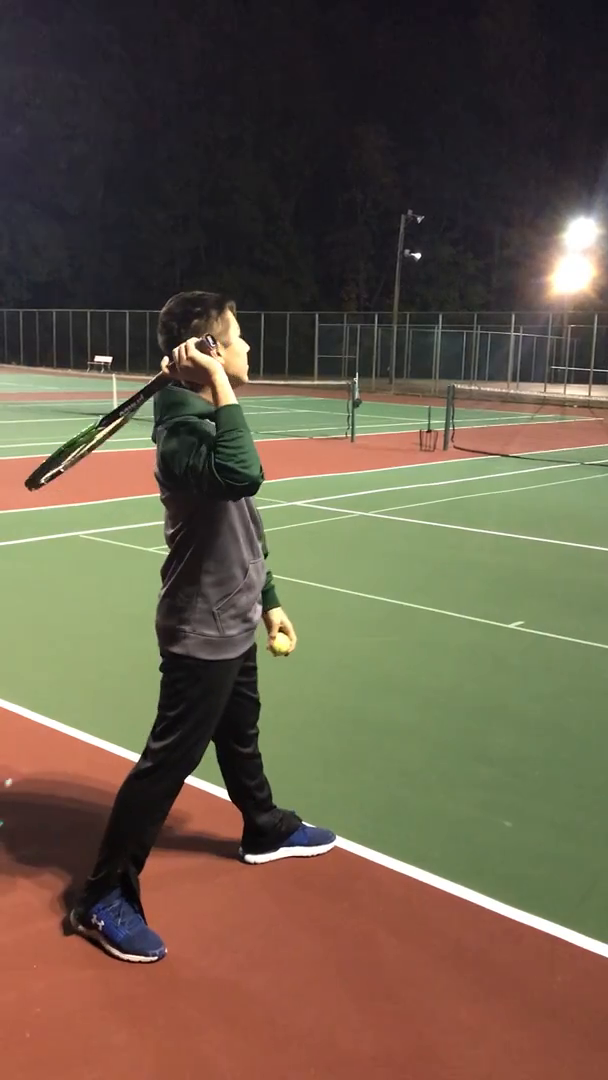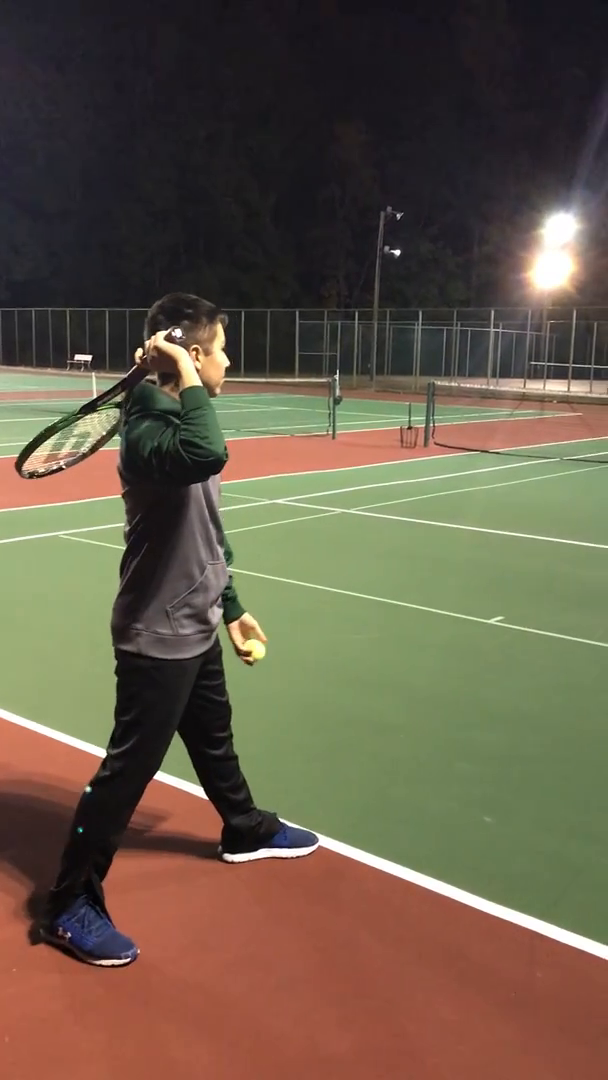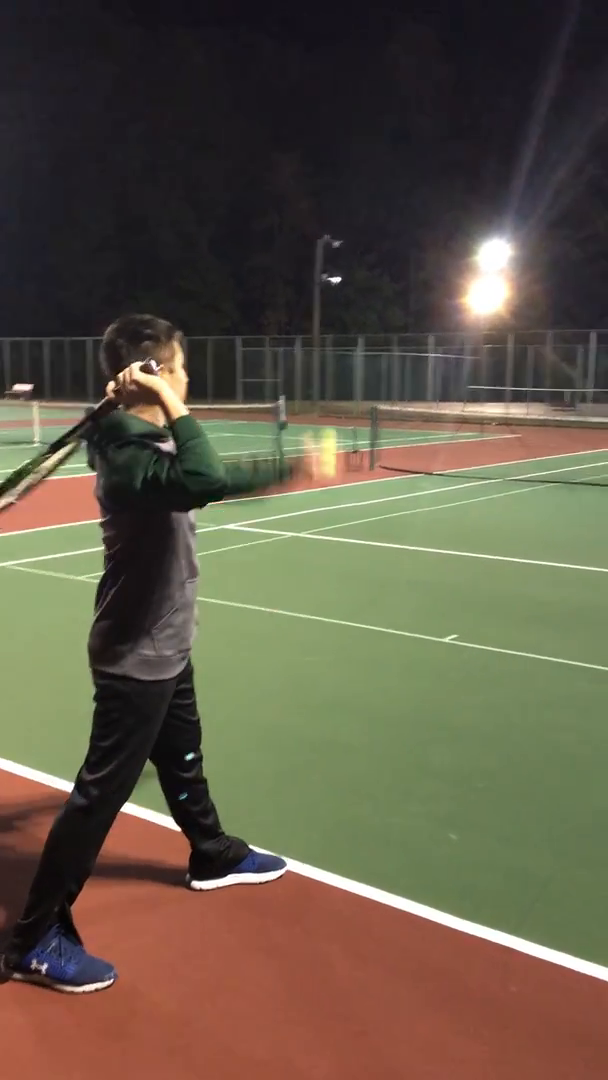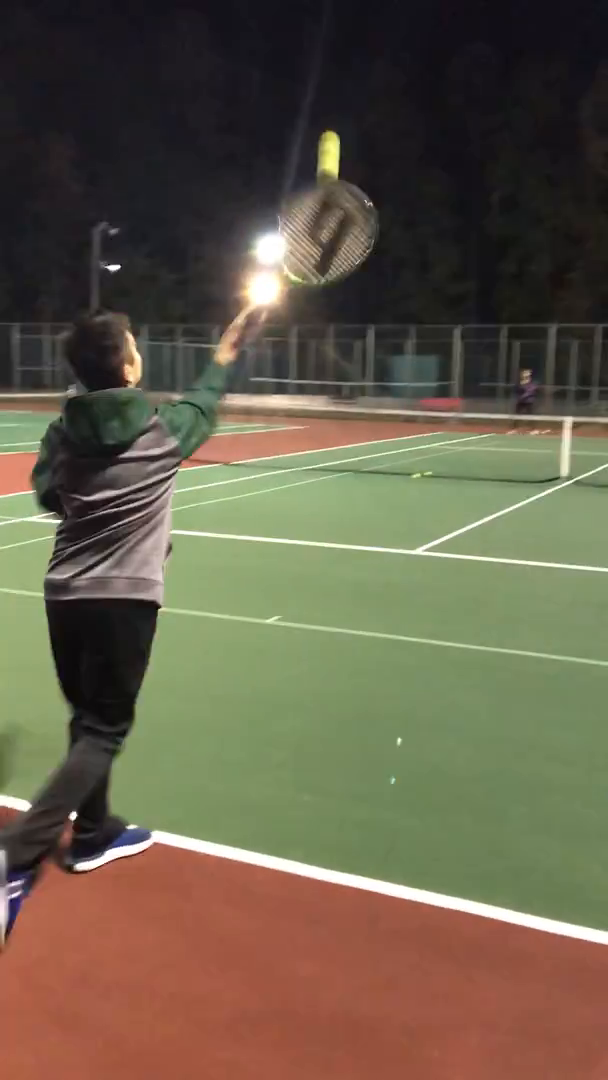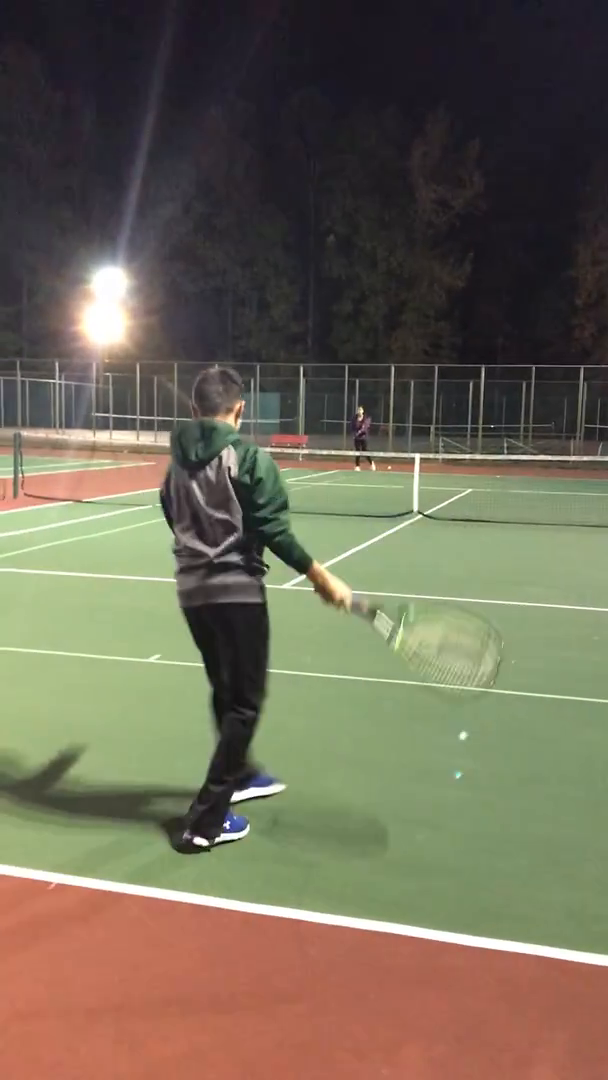
dt=1s
person 1, frame 1
left shoulder: (209, 419)
right shoulder: (184, 432)
right elbow: (244, 476)
left wrist: (267, 598)
right wrist: (221, 390)
left hip: (232, 621)
right hip: (200, 630)
left knee: (240, 734)
right knee: (169, 759)
left ankle: (267, 829)
right ankle: (105, 897)
person 1, frame 2
left shoulder: (179, 423)
right shoulder: (148, 430)
right elbow: (208, 454)
left wrist: (231, 607)
right wrist: (186, 380)
left hip: (195, 626)
right hip: (157, 635)
left knee: (214, 736)
right knee: (129, 767)
left ankle: (247, 830)
right ankle: (70, 906)
person 1, frame 3
left shoulder: (157, 441)
right shoulder: (127, 455)
left elbow: (219, 476)
right elbow: (202, 481)
left wrist: (289, 469)
right wrist: (168, 403)
left hip: (165, 645)
right hip: (133, 655)
left knee: (182, 755)
right knee: (104, 790)
left ankle: (213, 855)
person 1, frame 4
left shoulder: (64, 432)
right shoulder: (164, 427)
right elbow: (203, 403)
right wrist: (227, 349)
left hip: (66, 593)
right hip: (127, 600)
left knee: (93, 719)
right knee: (103, 729)
left ankle: (96, 830)
person 1, frame 5
left shoulder: (177, 462)
right shoulder: (249, 458)
right elbow: (273, 531)
right wrist: (320, 576)
left hip: (192, 593)
right hip: (235, 594)
left knee: (227, 688)
right knee: (243, 703)
left ankle: (236, 774)
right ankle: (206, 821)
